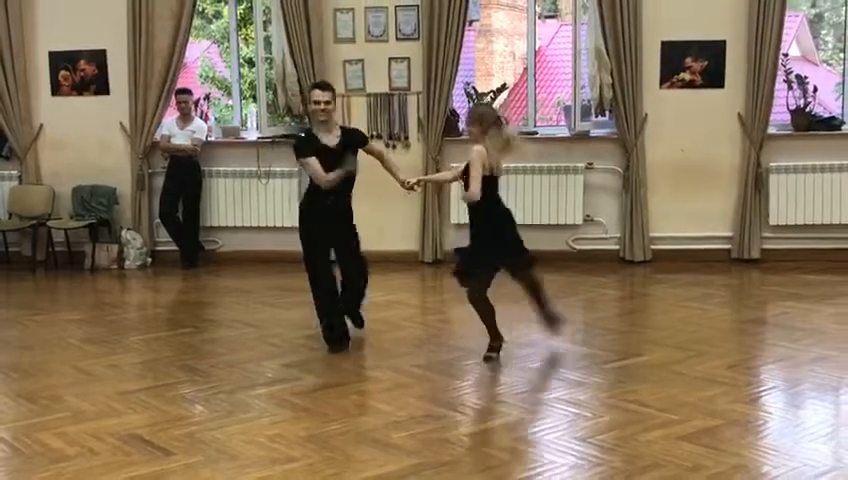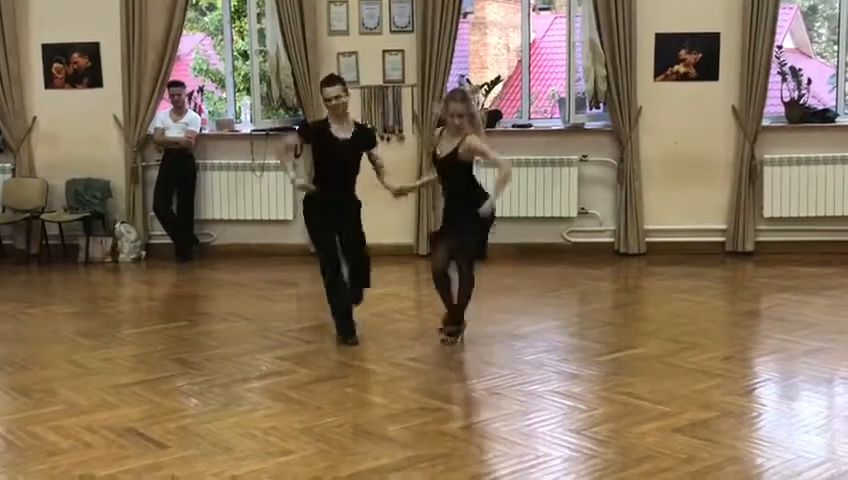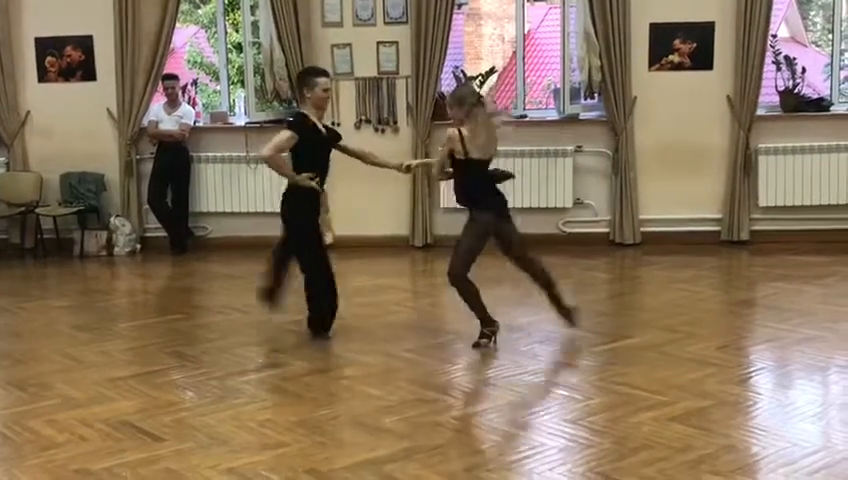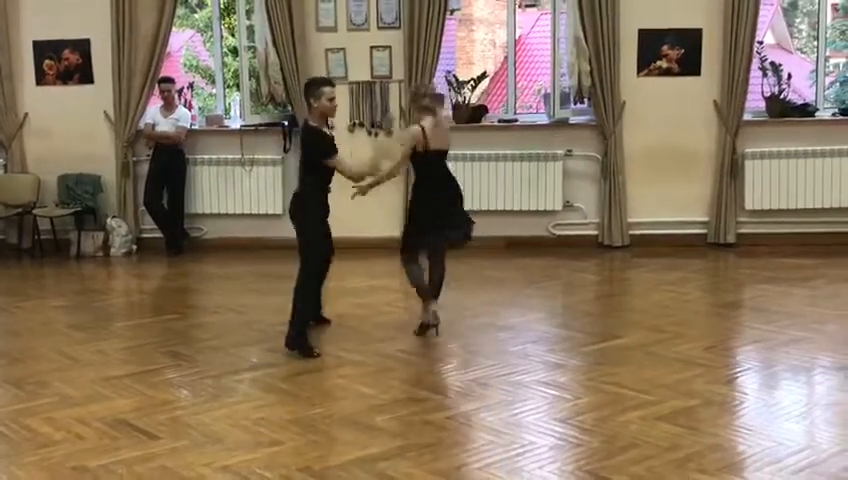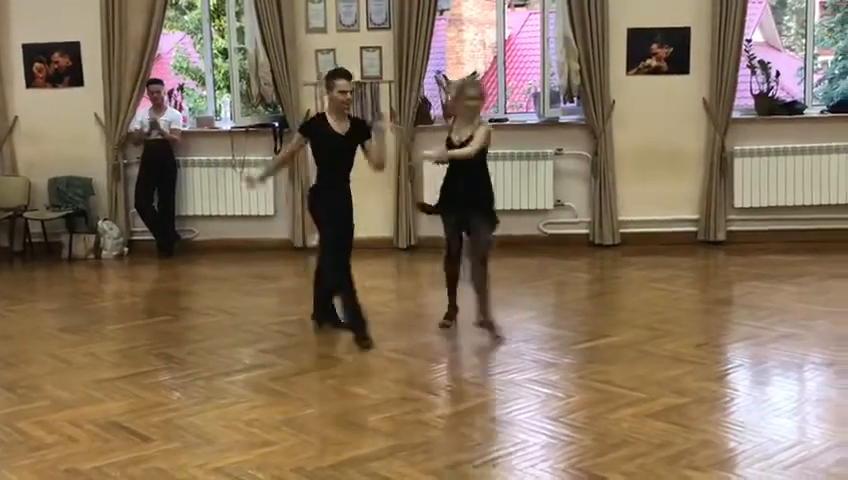
dt=1s
person 1, frame 1
left shoulder: (352, 136)
right shoulder: (304, 144)
left elbow: (379, 155)
right elbow: (323, 181)
left wrist: (400, 179)
right wrist: (345, 170)
left hip: (342, 211)
right hip: (315, 214)
left knee: (355, 268)
right knee: (320, 274)
left ankle: (351, 308)
right ankle: (336, 334)
person 1, frame 2
left shoulder: (363, 133)
right shoulder: (316, 130)
left elbow: (378, 164)
right elbow: (286, 146)
left wrist: (387, 182)
right wrist: (293, 175)
left hip: (347, 204)
right hip: (319, 206)
left knee: (358, 260)
right knee: (330, 265)
left ankle: (349, 302)
right ankle: (345, 326)
person 1, frame 3
left shoulder: (324, 130)
right shoulder: (300, 124)
left elbow: (357, 153)
right elbow: (268, 154)
left wrist: (394, 166)
right wrist: (296, 179)
left hip: (309, 202)
right hip: (300, 204)
right knee: (317, 265)
right ankle: (319, 322)
person 1, frame 4
left shoulder: (323, 128)
right shoulder: (315, 137)
left elbow: (333, 163)
right elbow: (350, 172)
left hip: (314, 204)
right hip: (308, 206)
left knee: (321, 256)
right knee: (313, 262)
left ankle: (311, 311)
right ankle: (297, 337)
person 1, frame 5
left shoulder: (359, 127)
right shoulder: (315, 125)
left elbow: (378, 165)
right elbow: (288, 154)
left wrist: (380, 136)
right wrist: (262, 176)
left hip: (342, 195)
right hip: (325, 197)
left knee: (331, 257)
right knee: (339, 258)
left ankle: (323, 312)
right ankle: (358, 325)
person 2, frame 1
left shoulder: (478, 151)
right shoulder: (490, 150)
left elbow: (474, 195)
right elbow: (457, 173)
left wrist: (464, 194)
right wrist: (423, 179)
left hip: (492, 227)
right hip: (494, 225)
left knee: (475, 290)
right knee: (522, 273)
left ankle: (495, 340)
right ankle: (547, 314)
person 2, frame 2
left shoulder: (471, 141)
right shoulder: (440, 135)
left elbow: (505, 168)
left wrist: (491, 201)
right wrist: (412, 187)
left hip: (472, 209)
right hip: (455, 207)
left knee: (452, 266)
right knee: (439, 266)
left ankle: (455, 319)
right ankle: (454, 318)
person 2, frame 3
left shoulder: (453, 135)
right shoulder: (486, 132)
left elbow: (438, 172)
left wrist: (450, 173)
right wrist: (422, 162)
left hip: (482, 209)
right hip: (493, 204)
left knee: (456, 273)
right knee: (523, 259)
left ankle: (488, 324)
right ankle: (561, 307)
person 2, frame 4
left shoulder: (414, 131)
right shoulder: (443, 125)
left elbow: (395, 170)
left wrist: (368, 185)
left hip: (428, 197)
right hip: (447, 195)
left knee: (410, 255)
right knee: (436, 257)
left ankle: (428, 306)
right ankle: (428, 312)
person 2, frame 5
left shoulder: (482, 128)
right shoulder: (452, 123)
left elbow: (470, 152)
left wrist: (436, 154)
right wrist: (440, 154)
left hip: (477, 195)
right hip: (453, 191)
left knee: (480, 253)
right knee: (453, 251)
left ankle: (485, 315)
right ankle: (452, 307)
person 3, frame 1
left shoulder: (200, 125)
right shoulder: (168, 123)
left elbow: (194, 151)
right elbow: (162, 146)
left wrist: (172, 148)
right wrist: (183, 147)
left hip: (191, 169)
right hip: (174, 168)
left knee: (190, 213)
right knee: (165, 212)
left ankle: (190, 254)
right ankle: (190, 246)
person 3, frame 2
left shoulder: (193, 117)
right shoulder: (162, 116)
left elbow: (188, 143)
right elbow: (156, 139)
left wrist: (167, 141)
right wrist: (178, 139)
left hip: (185, 161)
right hip: (168, 161)
left knee: (185, 206)
right knee: (160, 205)
left ankle: (184, 247)
right ankle: (185, 240)
person 3, frame 3
left shoulder: (187, 110)
right shoulder: (156, 108)
left elbow: (182, 136)
right elbow: (150, 132)
left wrist: (160, 134)
right wrist: (172, 132)
left hip: (179, 154)
right hip: (162, 154)
left knee: (179, 199)
right knee: (154, 198)
left ankle: (179, 239)
right ankle: (180, 233)
person 3, frame 4
left shoulder: (183, 113)
right shoulder: (153, 111)
left elbow: (178, 138)
right elbow: (146, 134)
left wrist: (156, 138)
right wrist: (168, 134)
left hip: (175, 157)
right hip: (158, 157)
left knee: (175, 200)
right knee: (150, 200)
left ankle: (174, 240)
right ankle: (176, 234)
person 3, frame 5
left shoulder: (174, 114)
right shoulder: (141, 114)
left elbow: (175, 139)
right elbow: (135, 140)
left wrist: (160, 130)
right wrist: (148, 132)
left hip: (166, 158)
right hip: (148, 158)
left knee: (166, 202)
right knee: (141, 202)
left ankle: (166, 242)
right ankle: (167, 236)
